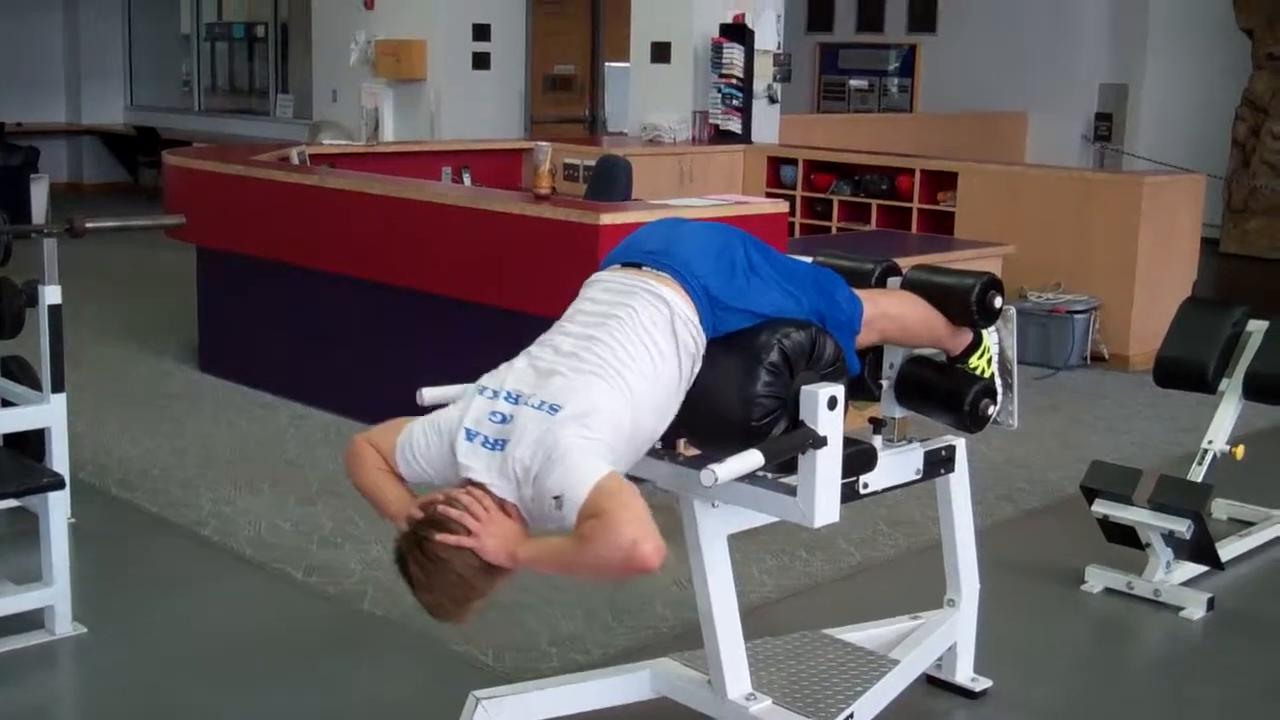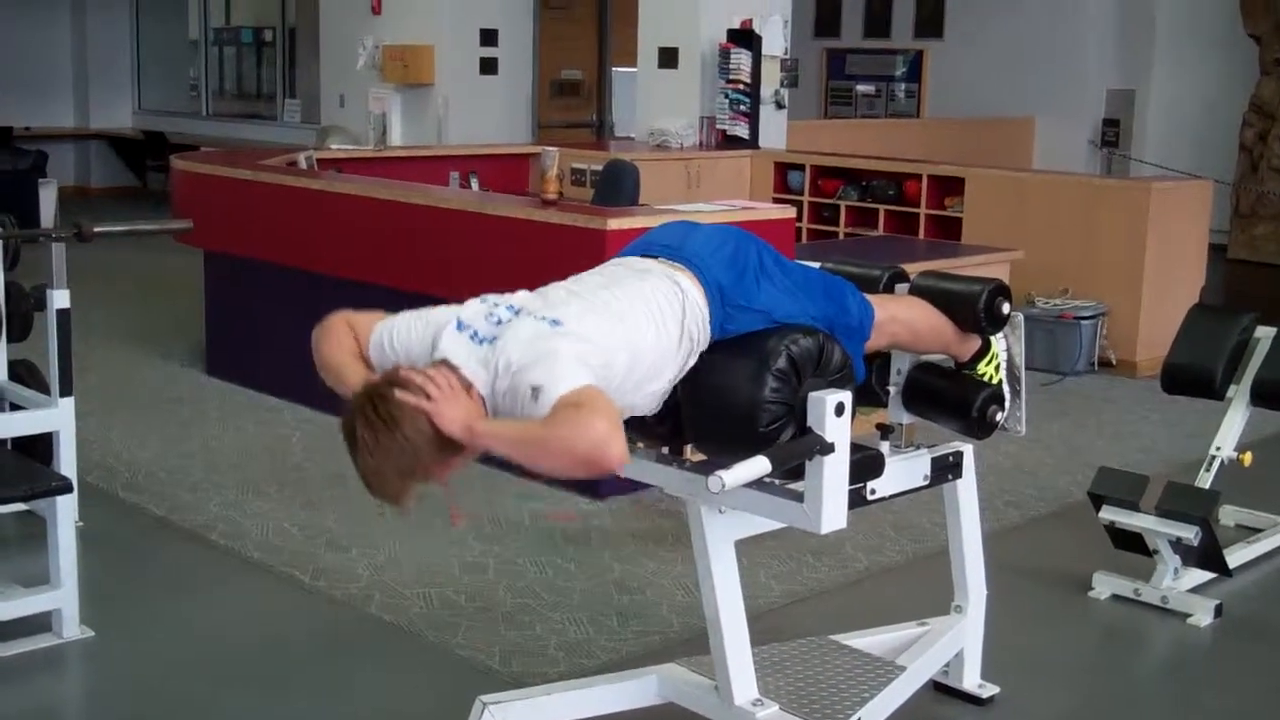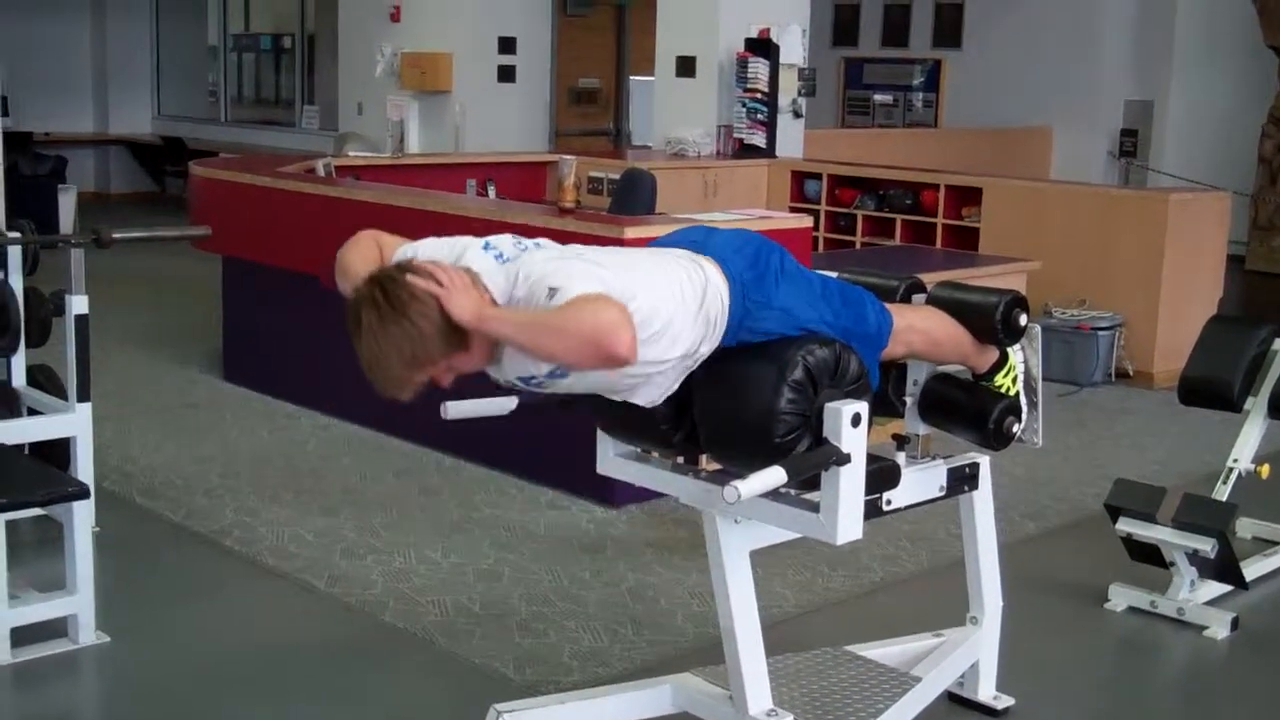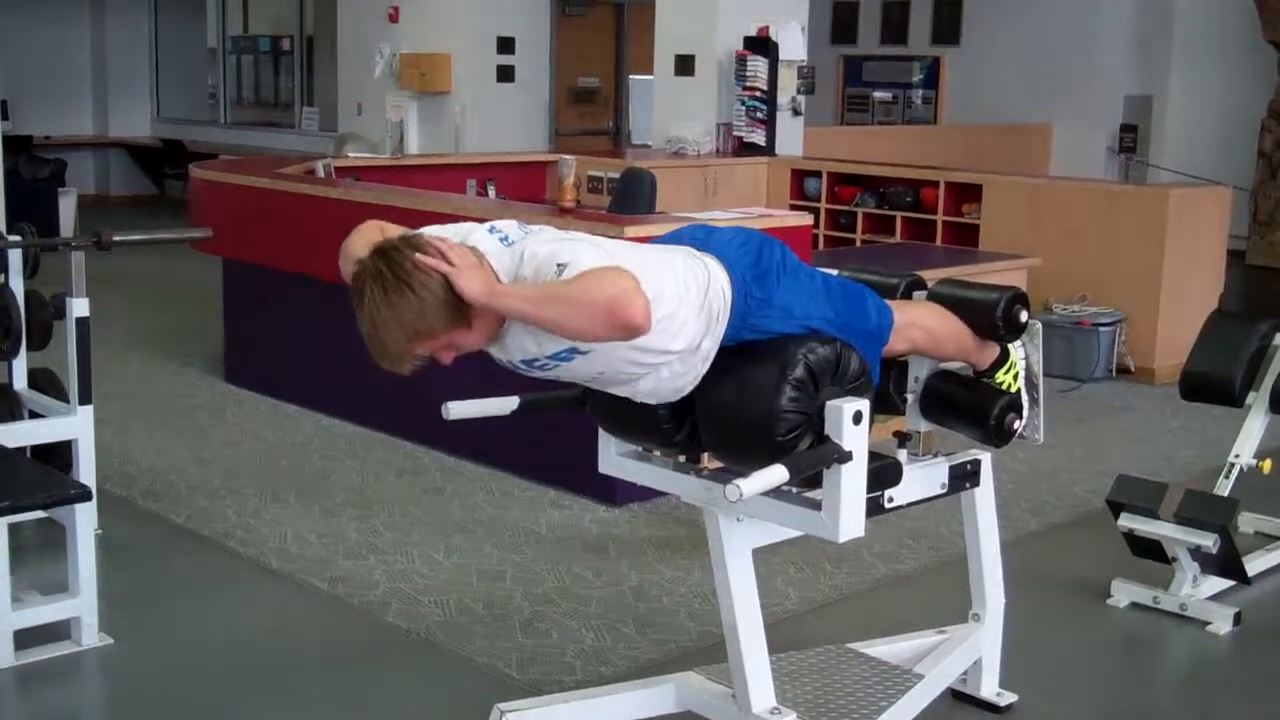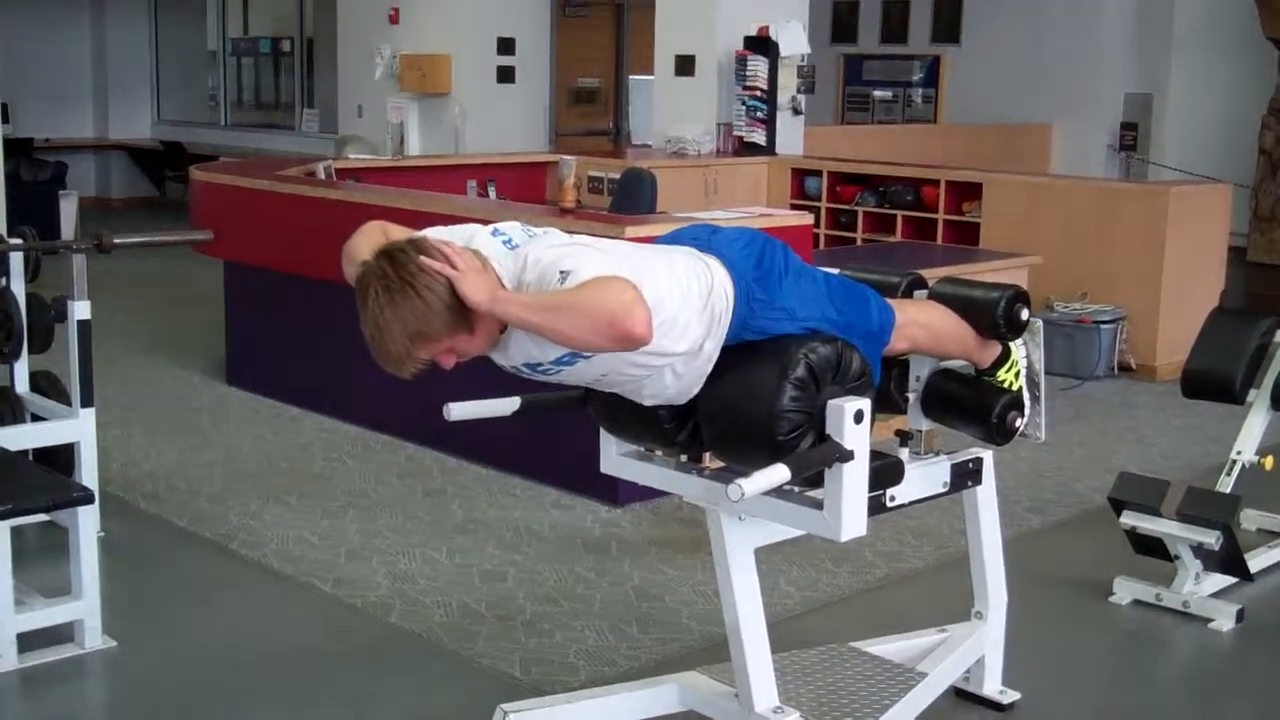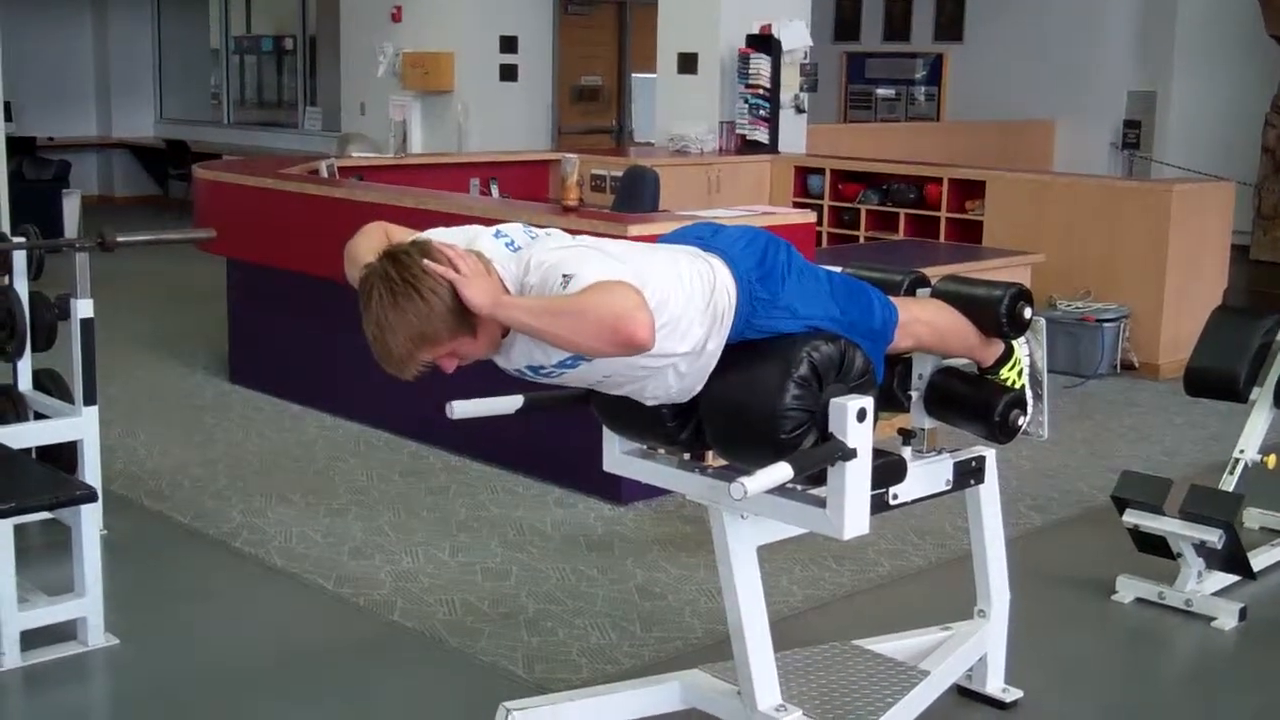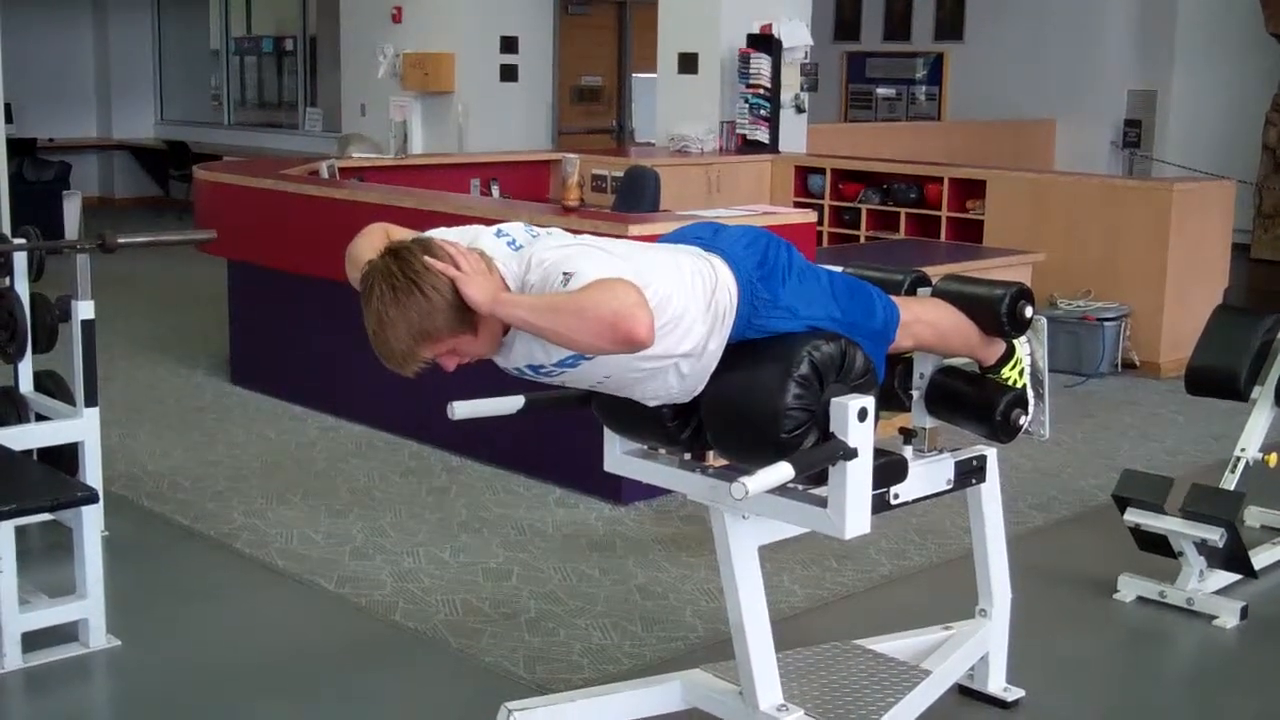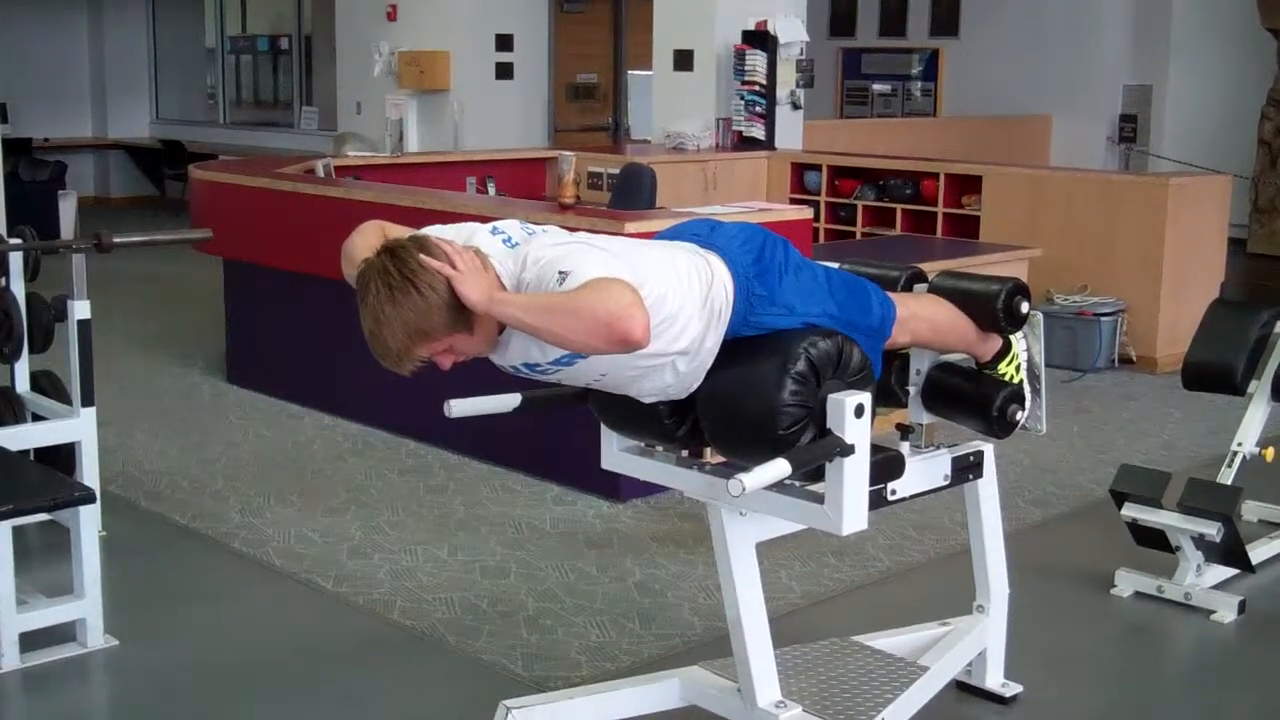
dt=0.3s
person 1, frame 1
left shoulder: (554, 457)
right shoulder: (459, 434)
left elbow: (637, 547)
right elbow: (364, 450)
left wrist: (522, 549)
right wrist: (409, 518)
left hip: (698, 282)
right hip: (635, 261)
left knee: (857, 322)
left ankle: (965, 342)
person 1, frame 2
left shoulder: (532, 371)
right shoulder: (435, 339)
left elbow: (605, 449)
right elbow: (334, 330)
left wrist: (478, 423)
right wrist: (369, 397)
left hip: (715, 288)
right hip: (651, 261)
left knee: (861, 326)
left ankle: (973, 349)
person 1, frame 3
left shoulder: (544, 292)
right shoulder: (451, 265)
left elbow: (612, 341)
right elbow: (361, 249)
left wrist: (485, 319)
right wrist: (385, 320)
left hip: (737, 284)
right hip: (678, 260)
left knee: (886, 335)
left ankle: (992, 363)
person 1, frame 4
left shoulder: (545, 266)
right shoulder: (451, 252)
left elbow: (627, 310)
right elbow: (364, 239)
left wrist: (494, 297)
right wrist: (381, 291)
left hip: (738, 286)
right hip: (680, 260)
left knee: (886, 332)
left ankle: (993, 358)
person 1, frame 5
left shoulder: (549, 271)
right shoulder: (455, 255)
left elbow: (629, 322)
right elbow: (369, 239)
left wrist: (496, 301)
right wrist: (384, 294)
left hip: (741, 285)
right hip: (683, 260)
left knee: (889, 331)
left ankle: (995, 357)
person 1, frame 6
left shoulder: (552, 273)
right shoulder: (454, 256)
left elbow: (631, 326)
right elbow: (369, 238)
left wrist: (498, 305)
right wrist: (384, 293)
left hip: (745, 284)
right hip: (685, 259)
left knee: (892, 327)
left ankle: (998, 354)
person 1, frame 7
left shoulder: (555, 271)
right shoulder: (457, 255)
left elbow: (630, 324)
right elbow: (371, 241)
left wrist: (498, 302)
right wrist: (387, 295)
left hip: (746, 282)
right hip: (687, 258)
left knee: (893, 326)
left ankle: (1000, 354)
person 1, frame 8
left shoulder: (549, 270)
right shoulder: (450, 253)
left elbow: (625, 324)
right elbow: (367, 237)
left wrist: (494, 300)
right wrist: (380, 286)
left hip: (742, 280)
right hip: (683, 256)
left knee: (889, 324)
left ankle: (997, 349)
